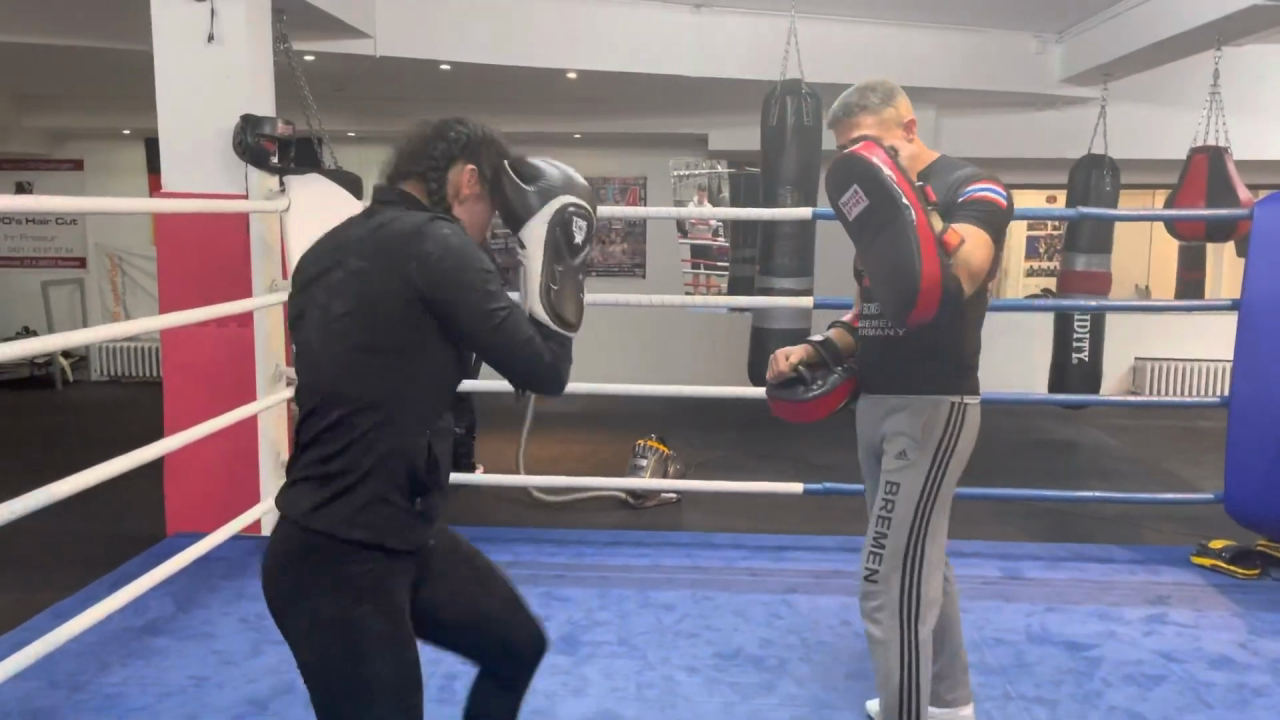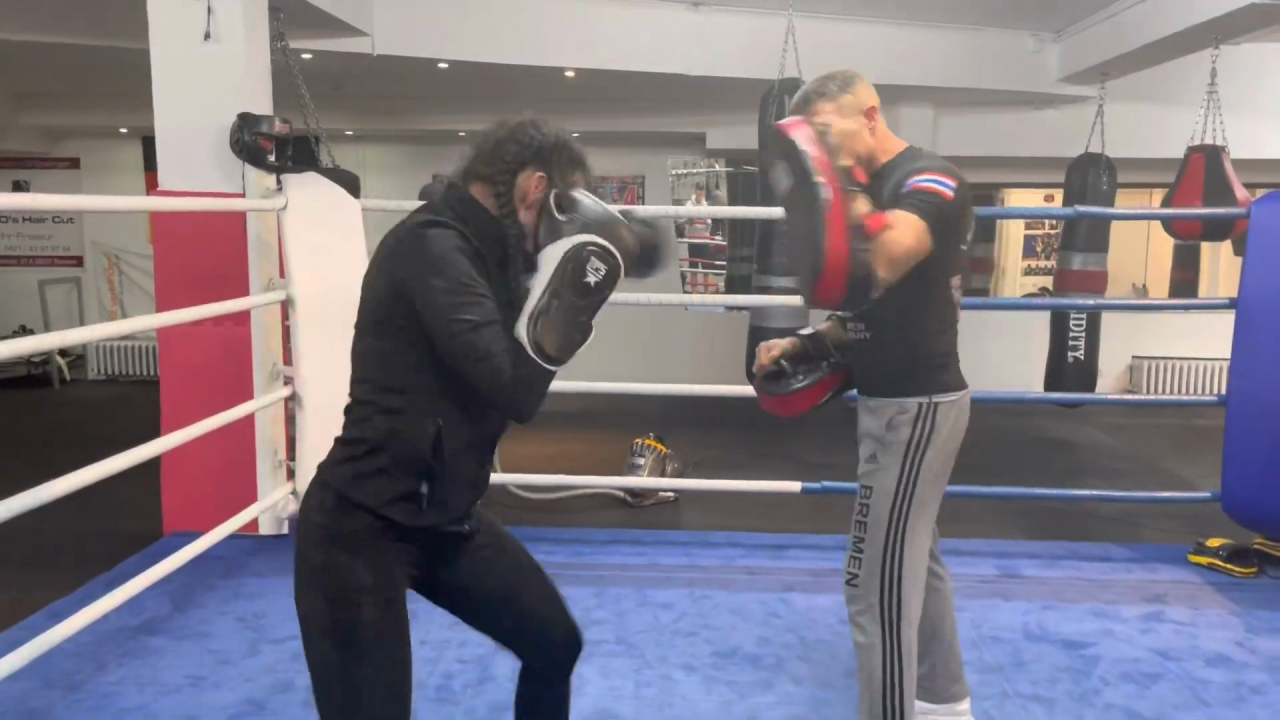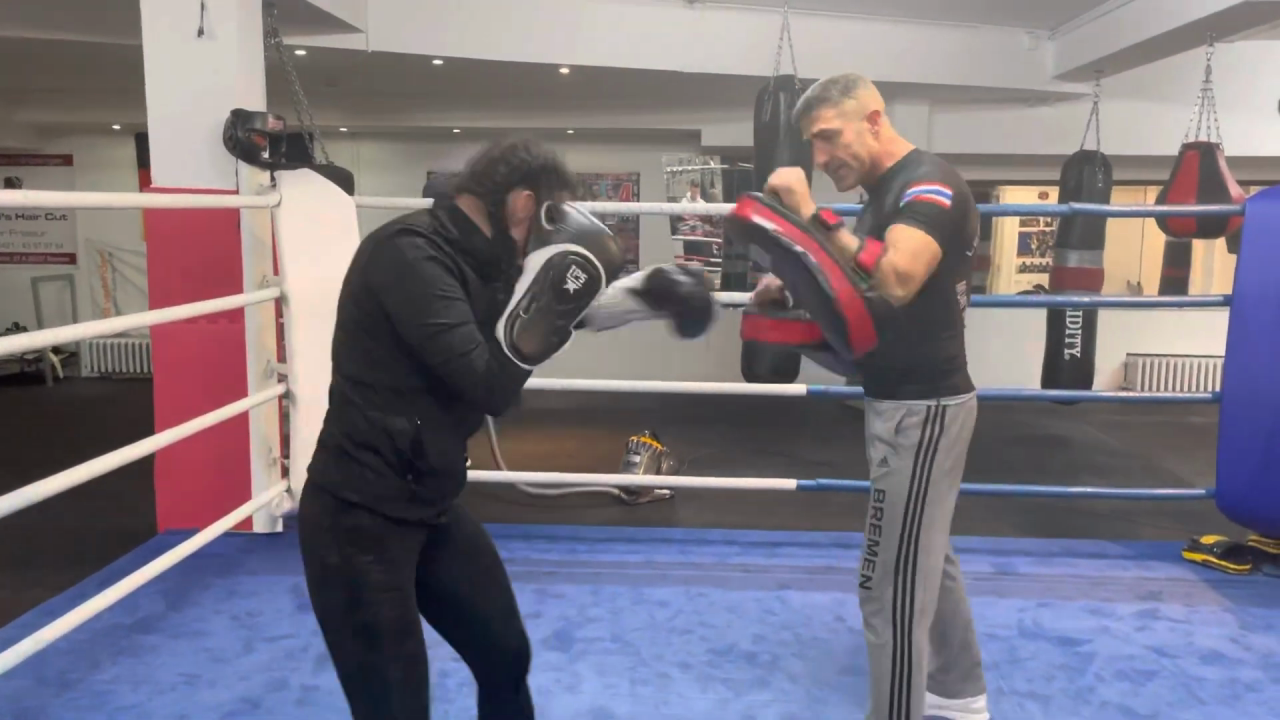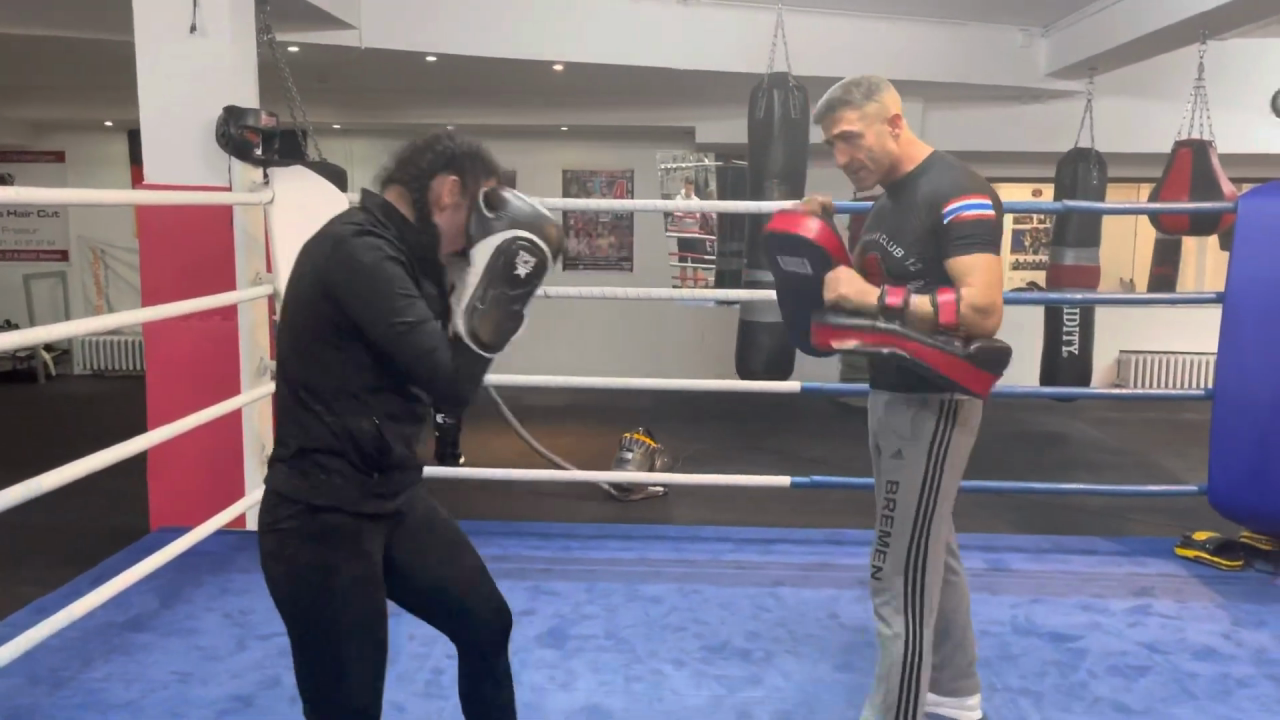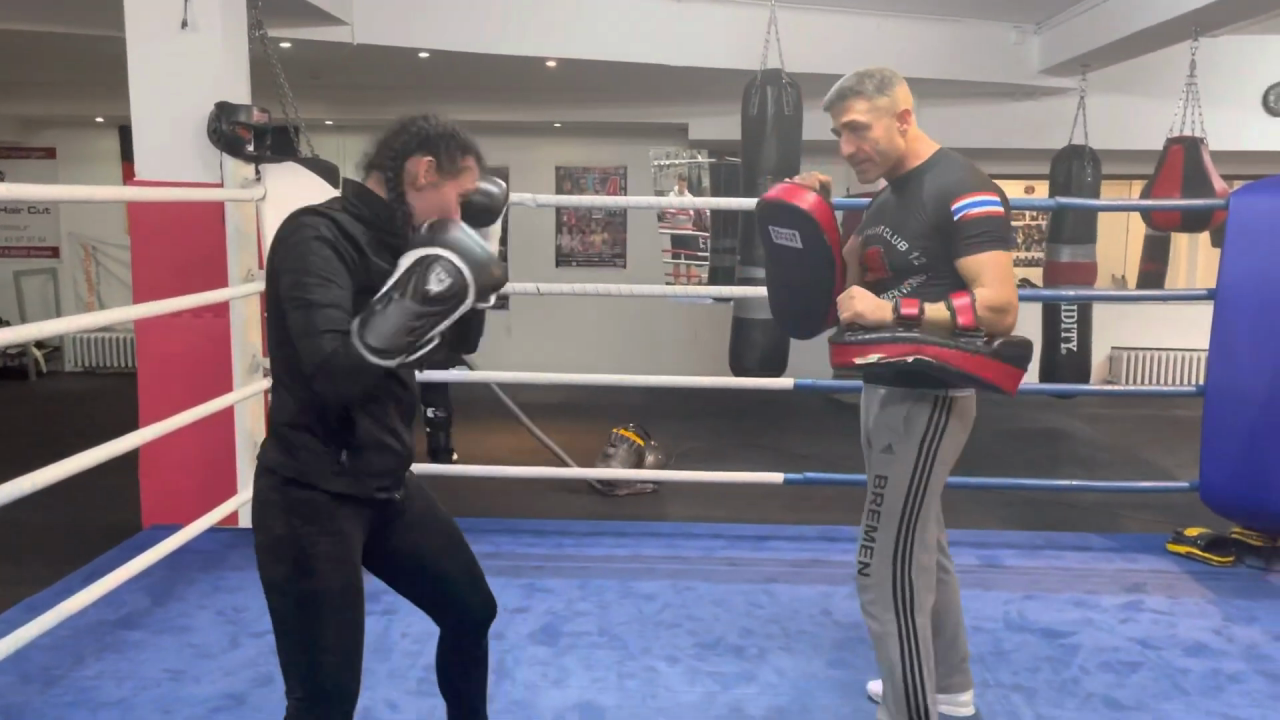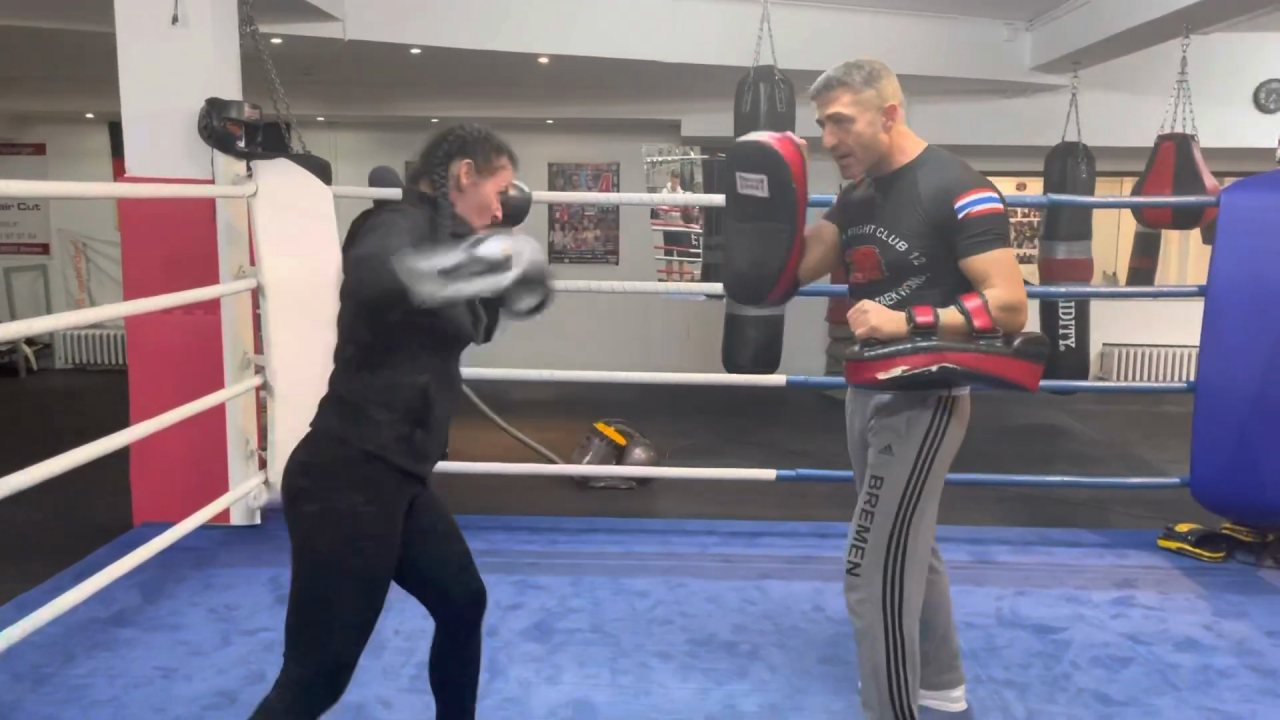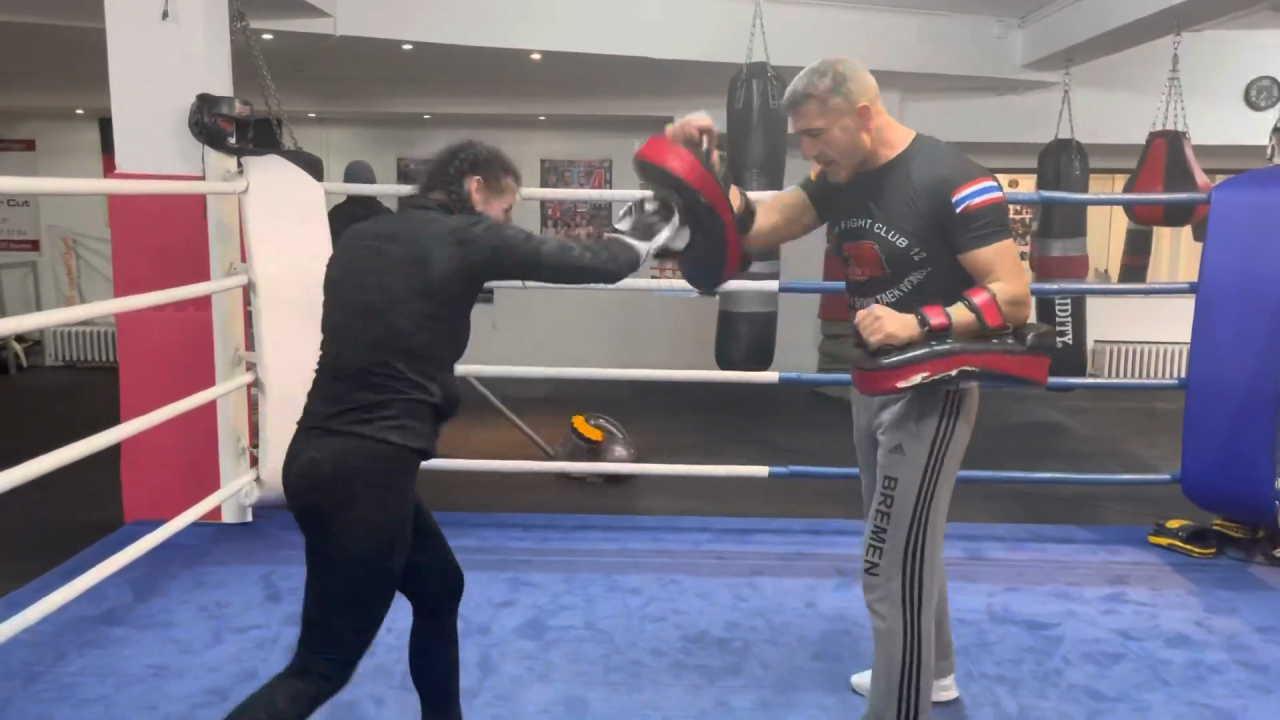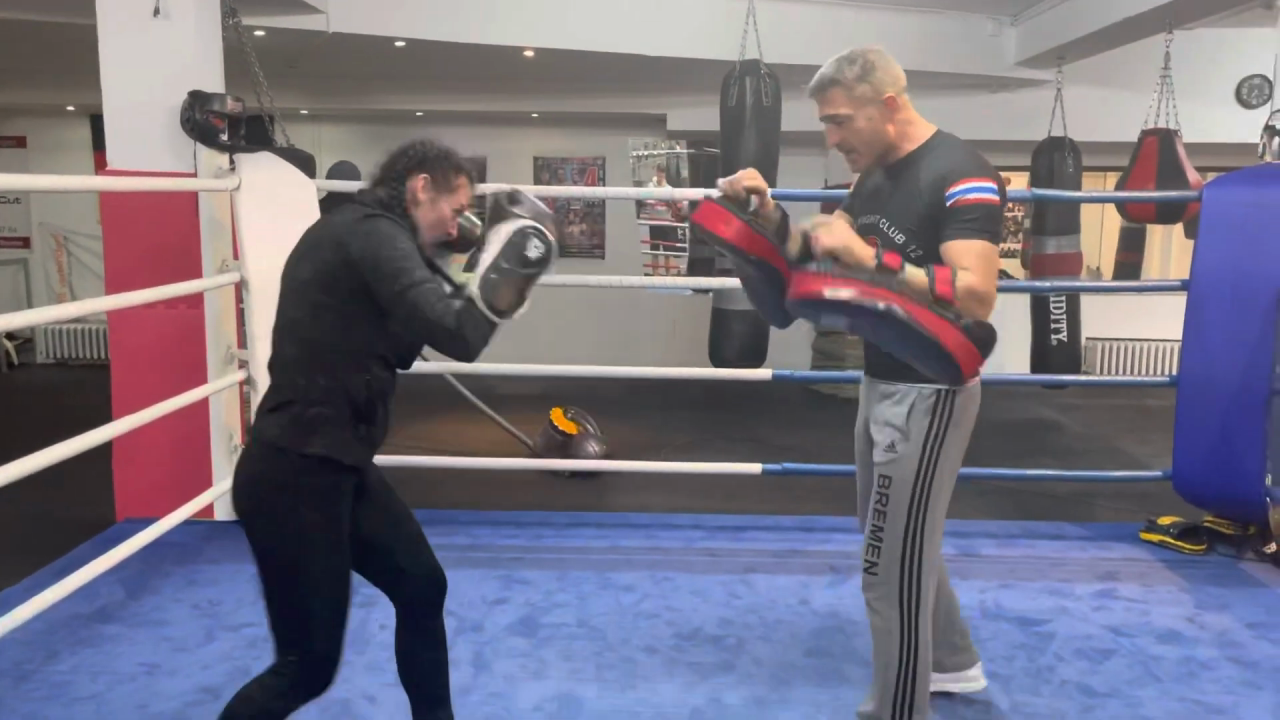
dt=0.2s
person 1, frame 1
left shoulder: (971, 189)
left elbow: (959, 279)
right wrist: (813, 350)
left hip: (934, 408)
right hip: (875, 403)
left knee: (890, 584)
right knee: (920, 566)
person 1, frame 2
left shoulder: (930, 180)
right shoulder: (872, 193)
left elbow: (883, 263)
right wrist: (803, 343)
left hip: (916, 406)
right hip: (886, 401)
left knee: (876, 584)
right knee: (914, 559)
person 1, frame 3
left shoulder: (931, 185)
right shoulder: (889, 193)
left elbow: (892, 283)
left wrist: (811, 212)
left hip: (923, 408)
right hip: (911, 402)
left knee: (892, 582)
right knee: (927, 559)
person 1, frame 4
left shoulder: (959, 195)
right shoulder: (888, 201)
left elbow: (982, 312)
right elbow: (871, 286)
left wrist: (874, 297)
left hip: (934, 404)
right hip: (894, 397)
left knee: (901, 575)
right knee: (929, 552)
person 1, frame 5
left shoulder: (964, 192)
right shoulder: (886, 198)
left elbow: (999, 309)
right elbow: (840, 282)
left wrist: (892, 312)
left hip: (929, 399)
right hip: (885, 392)
left knee: (886, 570)
right knee: (918, 547)
person 1, frame 6
left shoulder: (958, 191)
right shoulder: (859, 194)
left elbow: (1009, 307)
right elbow: (794, 267)
left wrist: (908, 322)
left hip: (923, 402)
right hip: (870, 395)
left knee: (873, 571)
right knee: (909, 547)
person 1, frame 7
left shoulder: (955, 181)
right shoulder: (838, 179)
left elbow: (1014, 298)
right elbow: (752, 229)
left wrist: (919, 326)
left hip: (932, 396)
right hip: (874, 390)
left knee: (893, 565)
right knee: (904, 548)
person 1, frame 8
left shoulder: (961, 177)
right shoulder: (876, 178)
left elbow: (973, 297)
right elbow: (812, 259)
left wrist: (864, 258)
right wrist: (766, 210)
left hip: (930, 396)
right hip: (881, 385)
left knee: (893, 562)
right knee: (901, 543)
right ankle: (952, 662)
person 2, frame 1
left shoulder: (329, 252)
right shoulder: (433, 245)
right elbow: (541, 370)
right wrist: (552, 240)
left hip: (396, 534)
right hip: (339, 556)
left knee: (517, 645)
person 2, frame 2
left shoulder: (478, 243)
right shoulder: (433, 247)
right elbow: (508, 391)
right wrist: (574, 267)
left hip: (444, 516)
right hip: (362, 523)
left knee: (554, 645)
person 2, frame 3
left shoulder: (480, 255)
right shoulder: (408, 252)
left elbow: (567, 311)
right elbow: (486, 387)
left wrist: (651, 290)
right wrist: (554, 274)
left hip: (428, 507)
right hip: (356, 515)
left knee: (505, 659)
person 2, frame 4
left shoulder: (393, 247)
right shoulder: (355, 250)
left elbow: (430, 349)
right elbow: (450, 381)
left wrist: (479, 271)
right wrist: (502, 268)
left hip: (386, 499)
right hip: (321, 518)
left knee: (487, 623)
person 2, frame 5
left shoulder: (392, 239)
right shoulder: (315, 236)
left elbow: (453, 343)
right elbow: (335, 371)
left wrist: (465, 262)
right wrist: (427, 288)
left hip: (385, 484)
right hip: (310, 494)
left knee: (472, 610)
person 2, frame 6
left shoulder: (444, 240)
right shoulder: (402, 225)
left elbow: (469, 329)
right elbow: (383, 283)
left hip: (394, 475)
right hip: (351, 475)
left knee: (464, 605)
person 2, frame 7
left shoulder: (360, 241)
right shoulder: (467, 237)
right elbow: (587, 263)
right wrist: (651, 226)
left hip: (328, 456)
right hip: (364, 470)
left knee: (439, 590)
right knee: (322, 668)
person 2, frame 8
left shoulder: (345, 235)
right shoulder: (372, 233)
left elbow: (395, 351)
right elbow: (458, 336)
right wrist: (513, 252)
left hip: (327, 462)
right hip: (295, 472)
left knee: (422, 589)
right knee: (307, 666)
